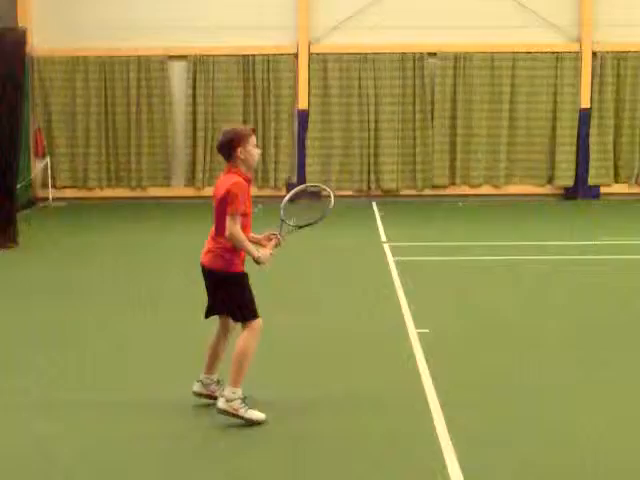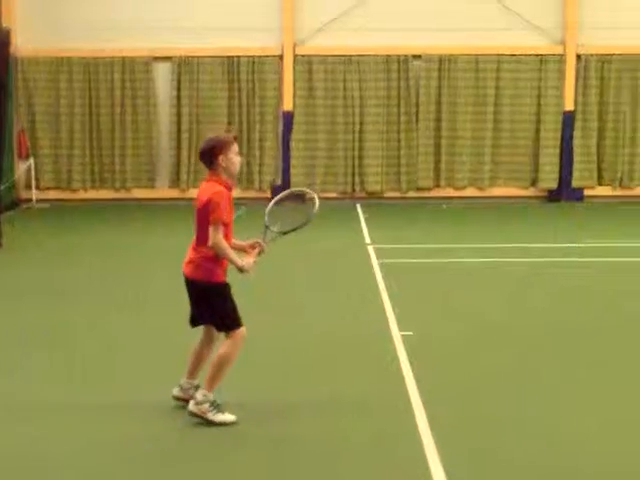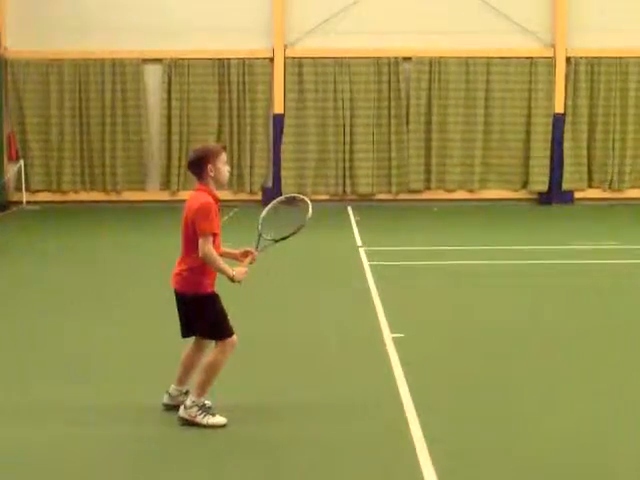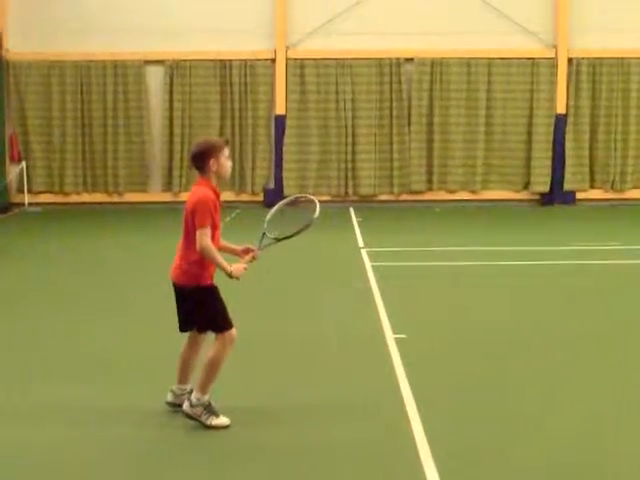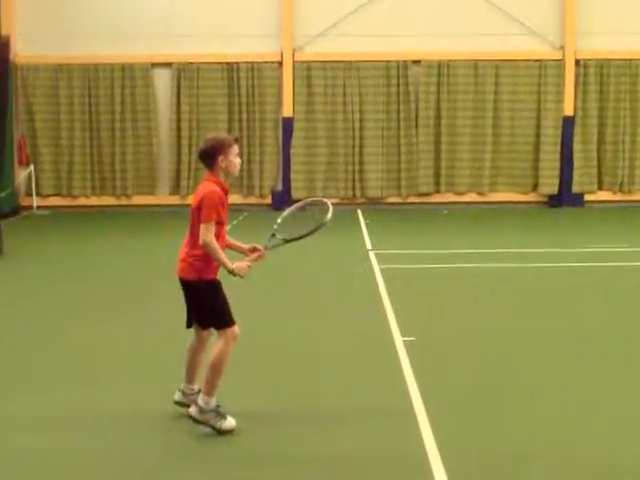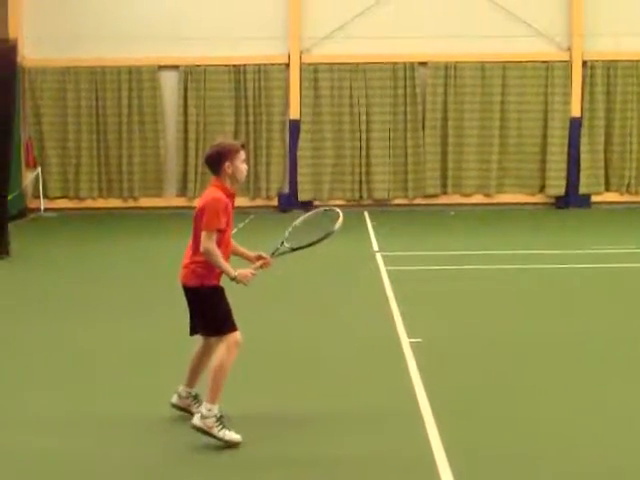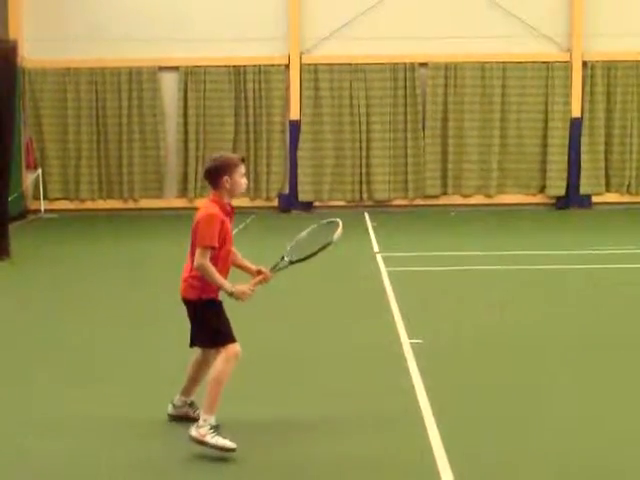
dt=0.3s
person 1, frame 1
left shoulder: (227, 180)
right shoulder: (237, 185)
right elbow: (232, 232)
left wrist: (257, 238)
right wrist: (256, 254)
left hip: (214, 261)
right hip: (226, 265)
left knee: (226, 324)
right knee: (252, 325)
left ankle: (207, 382)
right ankle: (232, 397)
person 1, frame 2
left shoulder: (209, 189)
right shoulder: (218, 194)
right elbow: (215, 242)
left wrist: (241, 246)
right wrist: (240, 263)
left hip: (197, 271)
right hip: (208, 274)
left knee: (211, 332)
right knee: (236, 334)
left ankle: (187, 387)
right ankle: (202, 400)
person 1, frame 3
left shoulder: (198, 199)
right shoulder: (205, 204)
right elbow: (205, 252)
left wrist: (234, 254)
right wrist: (231, 273)
left hip: (186, 281)
right hip: (197, 285)
left knee: (202, 339)
right knee: (227, 341)
left ankle: (176, 392)
right ankle: (193, 405)
person 1, frame 4
left shoulder: (202, 193)
right shoulder: (205, 197)
right elbow: (203, 244)
left wrist: (236, 250)
right wrist: (229, 269)
left hip: (185, 275)
right hip: (196, 278)
left knee: (197, 334)
right knee: (226, 335)
left ankle: (180, 391)
right ankle: (198, 402)
person 1, frame 5
left shoulder: (212, 189)
right shoulder: (213, 193)
right elbow: (206, 240)
left wrist: (243, 248)
right wrist: (231, 267)
left hip: (193, 271)
right hip: (200, 272)
left knee: (203, 331)
right knee: (229, 333)
left ankle: (187, 390)
right ankle: (206, 405)
person 1, frame 6
left shoulder: (221, 197)
right shoulder: (216, 200)
right elbow: (207, 247)
left wrist: (249, 255)
right wrist: (234, 273)
left hip: (198, 277)
right hip: (202, 278)
left knee: (211, 339)
right knee: (231, 340)
left ankle: (185, 395)
right ankle: (208, 414)
person 1, frame 7
left shoulder: (225, 211)
right shoulder: (211, 215)
left elbow: (228, 252)
right elbow: (200, 263)
left wrist: (253, 270)
right wrist: (232, 289)
left hip: (202, 292)
right hip: (201, 292)
left knee: (210, 351)
right knee: (230, 351)
left ankle: (181, 403)
right ankle: (205, 426)
